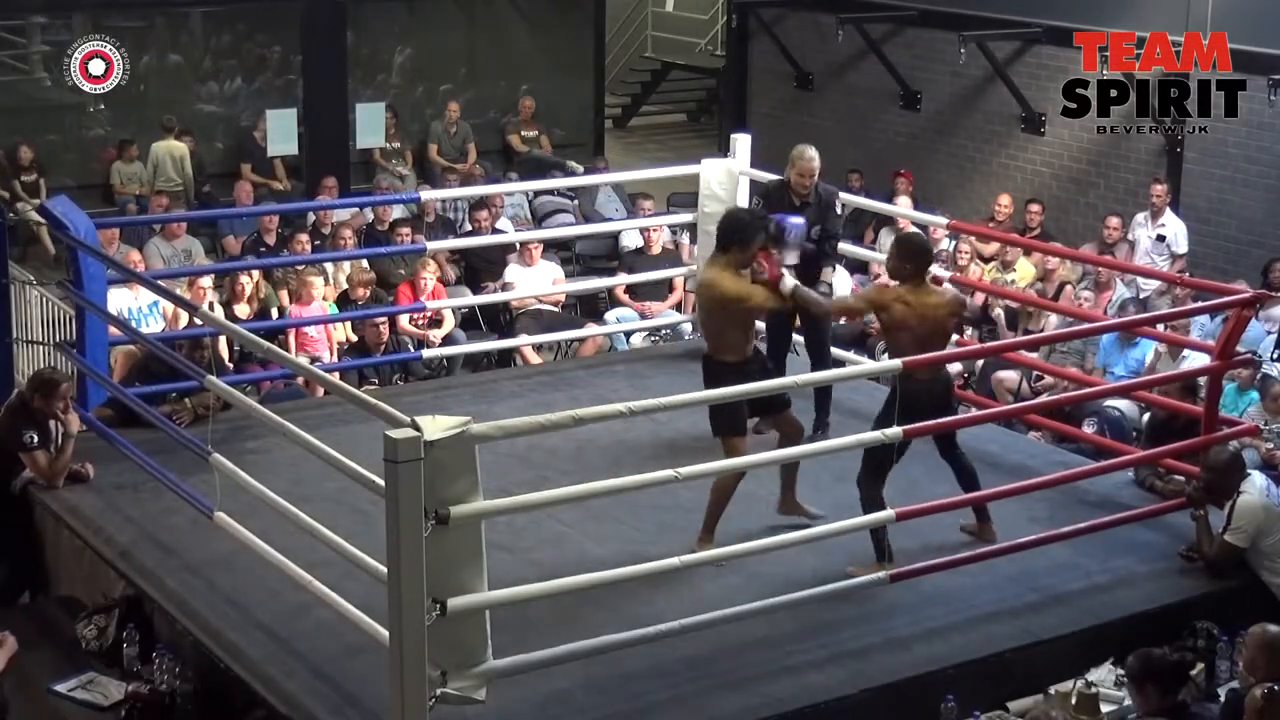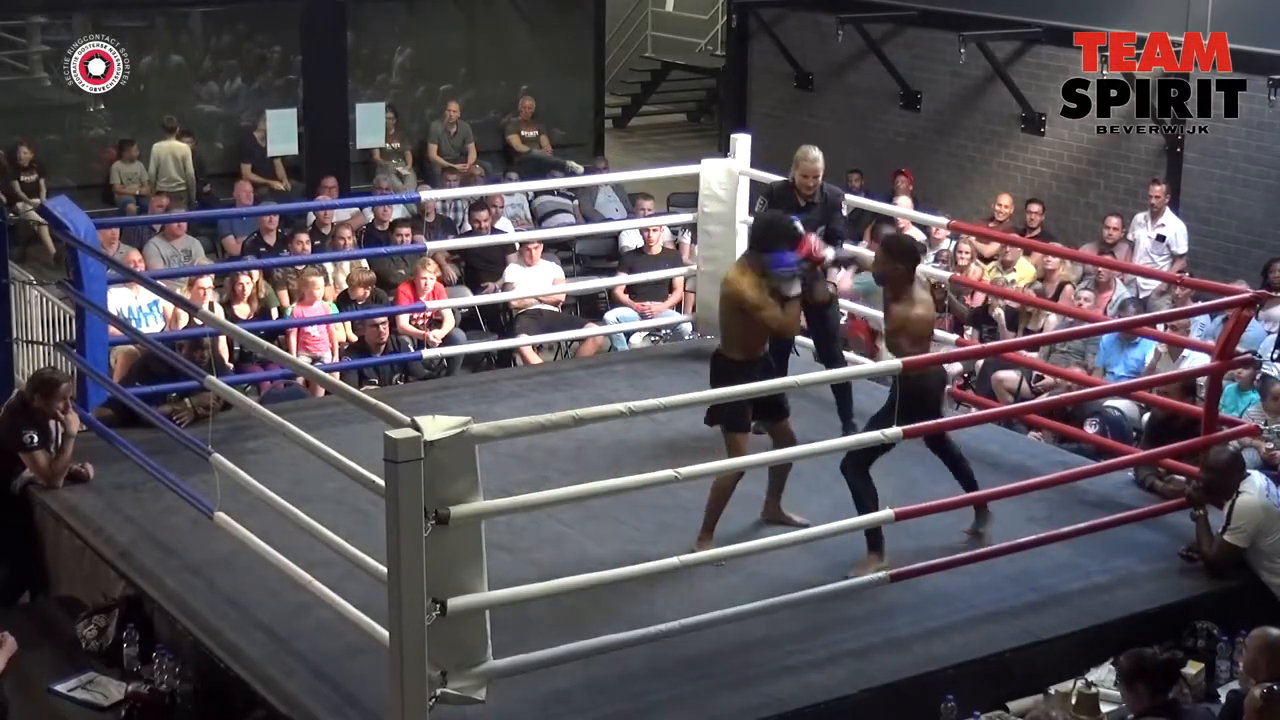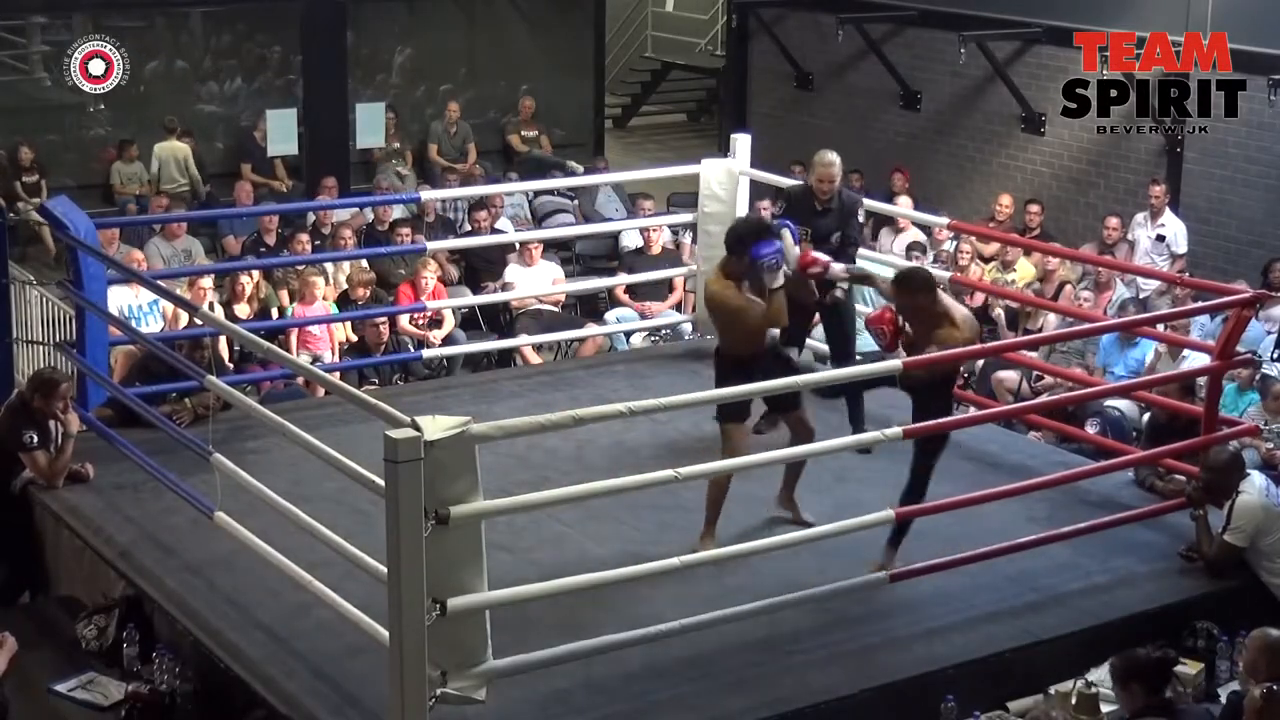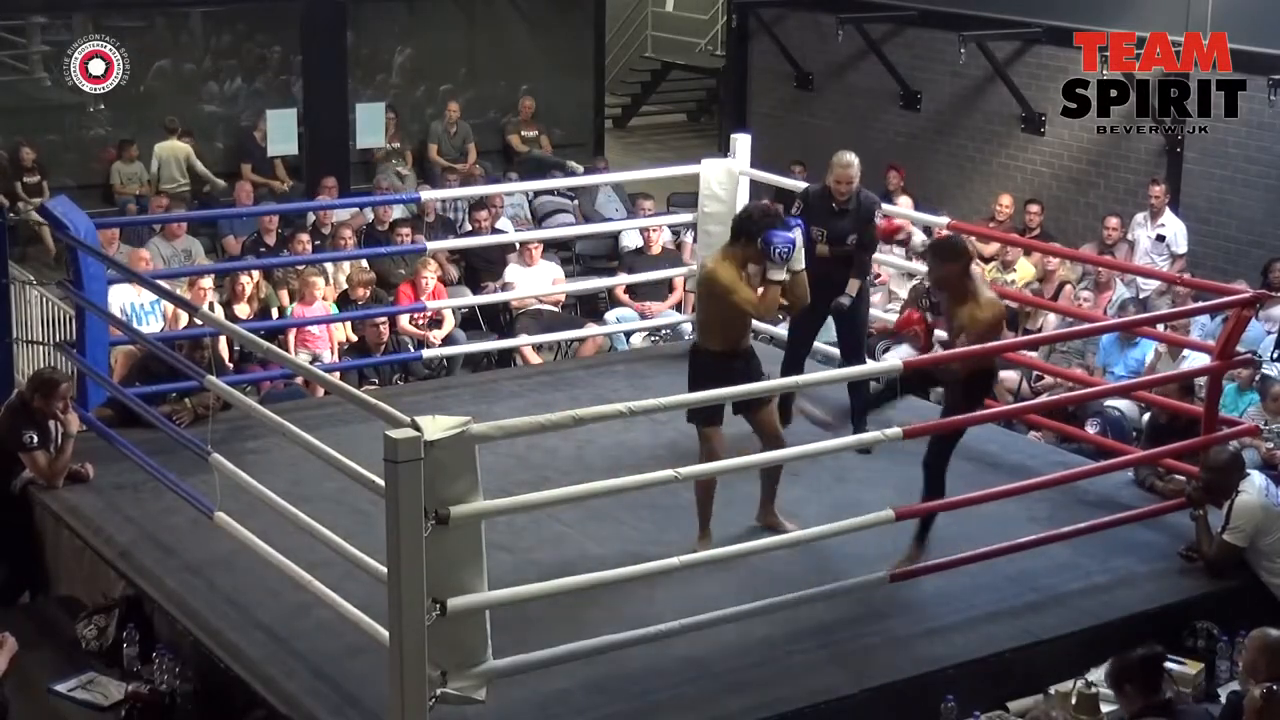
dt=0.2s
person 1, frame 1
left shoulder: (730, 268)
right shoulder: (720, 283)
left elbow: (776, 291)
right elbow: (775, 302)
left hip: (751, 360)
right hip: (725, 372)
left knee: (792, 430)
right knee: (738, 461)
left ankle: (788, 499)
right ankle: (704, 540)
person 1, frame 2
left shoulder: (767, 267)
right shoulder: (740, 285)
left elbow: (820, 295)
right elbow: (790, 328)
right wrist: (792, 285)
left hip: (760, 363)
right hip: (731, 370)
left knee: (786, 439)
right knee: (738, 460)
left ankle: (773, 506)
right ankle: (705, 537)
person 1, frame 3
left shoulder: (756, 267)
right shoulder: (719, 290)
right elbow: (777, 320)
right wrist: (774, 278)
left hip: (767, 355)
right hip: (734, 365)
left knee: (804, 431)
right knee: (734, 453)
left ankle: (787, 498)
right ankle: (708, 534)
person 1, frame 4
left shoulder: (753, 263)
right shoulder: (717, 271)
left elbow: (801, 301)
right elbow: (765, 311)
left wrist: (795, 258)
right wrist: (777, 270)
left hip: (742, 357)
right hip: (709, 363)
left knee: (774, 439)
right knee: (713, 454)
left ankle: (768, 512)
right ankle: (704, 535)
person 2, frame 1
left shoulder: (885, 297)
right shoulder: (951, 298)
left elbow: (832, 309)
left hip: (909, 394)
right hip: (941, 384)
left knee: (870, 479)
right knee: (953, 452)
left ankle: (883, 561)
right ankle: (984, 524)
person 2, frame 2
left shoulder: (912, 313)
right shoulder: (910, 283)
left elbow: (913, 368)
left hip: (917, 390)
right hip: (932, 379)
left knee: (853, 465)
right knee: (941, 445)
left ankle: (876, 556)
right ankle: (981, 514)
person 2, frame 3
left shoulder: (959, 334)
right shoulder: (920, 296)
left elbow: (915, 373)
right elbow: (872, 279)
left wrist: (890, 345)
right wrist: (833, 270)
left hip: (933, 389)
right hip: (907, 359)
left knee: (920, 471)
left ankle: (891, 548)
person 2, frame 4
left shoulder: (984, 310)
right shoulder: (955, 279)
left elbow: (952, 366)
left hip: (972, 381)
right hip: (951, 360)
left knee: (935, 461)
right knee: (895, 384)
left ankle: (918, 545)
right ankle: (839, 420)
person 3, frame 1
left shoulder: (829, 197)
right shoulder: (770, 193)
left elbow: (830, 244)
left wrist: (824, 283)
left hip: (815, 283)
left knee: (820, 352)
right knee: (776, 349)
left ankle: (821, 420)
person 3, frame 2
left shoulder: (834, 198)
right shoulder: (775, 194)
left elbow: (835, 244)
left knee: (832, 352)
right knee: (778, 349)
left ankle: (848, 421)
person 3, frame 3
left shoulder: (852, 203)
right shoulder: (792, 197)
left elbow: (850, 250)
left wrist: (840, 289)
right wrist: (812, 250)
left hip: (835, 287)
left knee: (845, 357)
right knee: (787, 350)
person 3, frame 4
left shoulder: (870, 205)
right shoulder: (810, 197)
left elbow: (865, 255)
left wrist: (849, 295)
right wrist: (830, 250)
left hip: (854, 290)
right hip: (813, 286)
left knee: (854, 359)
right knee: (795, 349)
left ankle: (860, 426)
right ankle: (783, 411)
person 4, frame 1
left shoulder: (41, 412)
right shoulder: (20, 424)
left elbow: (51, 462)
right elbow: (53, 479)
left wrist: (74, 470)
right wrist: (70, 434)
left knee: (29, 562)
right knee: (23, 568)
person 4, frame 2
left shoulder: (41, 412)
right shoulder: (20, 424)
left elbow: (51, 462)
right elbow: (53, 479)
left wrist: (74, 470)
right wrist: (70, 434)
left knee: (29, 562)
right knee: (23, 568)
person 4, frame 3
left shoulder: (41, 412)
right shoulder: (20, 424)
left elbow: (51, 462)
right elbow: (53, 479)
left wrist: (74, 470)
right wrist: (70, 434)
left knee: (29, 563)
right knee: (23, 568)
person 4, frame 4
left shoulder: (41, 412)
right shoulder: (20, 424)
left elbow: (51, 463)
right elbow: (53, 479)
left wrist: (74, 470)
right wrist: (70, 434)
left knee: (29, 563)
right knee: (24, 569)
